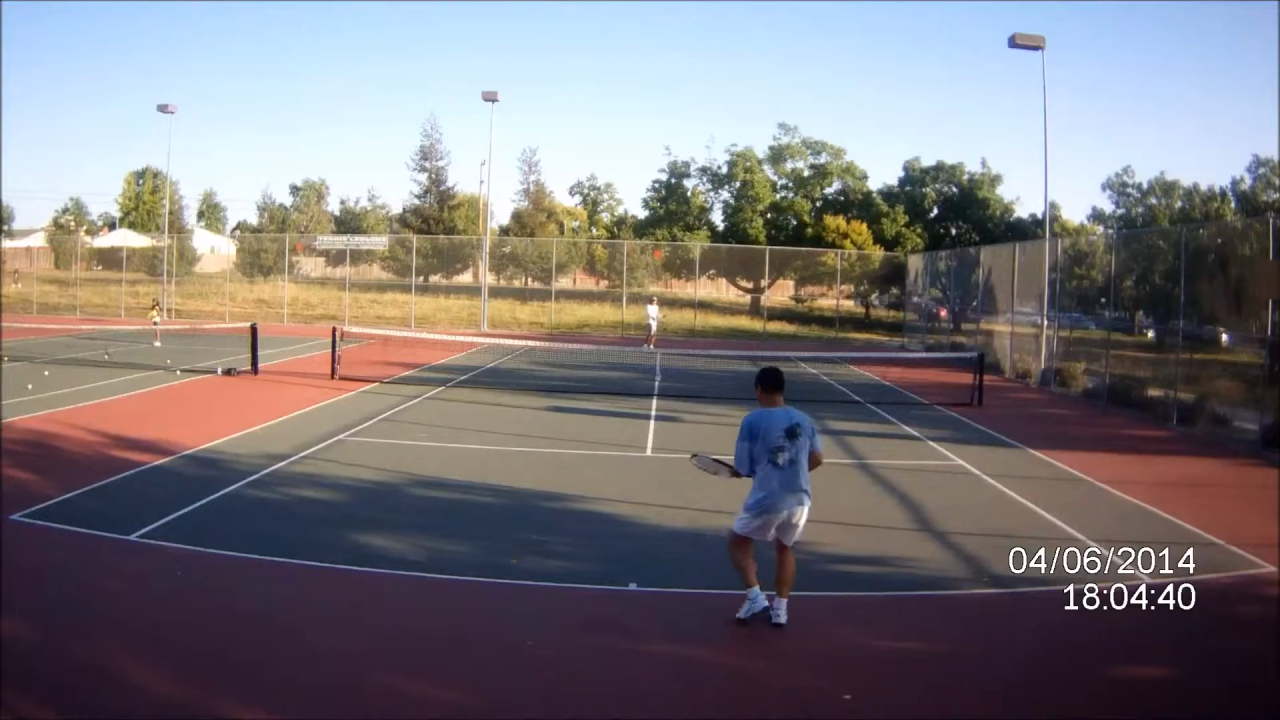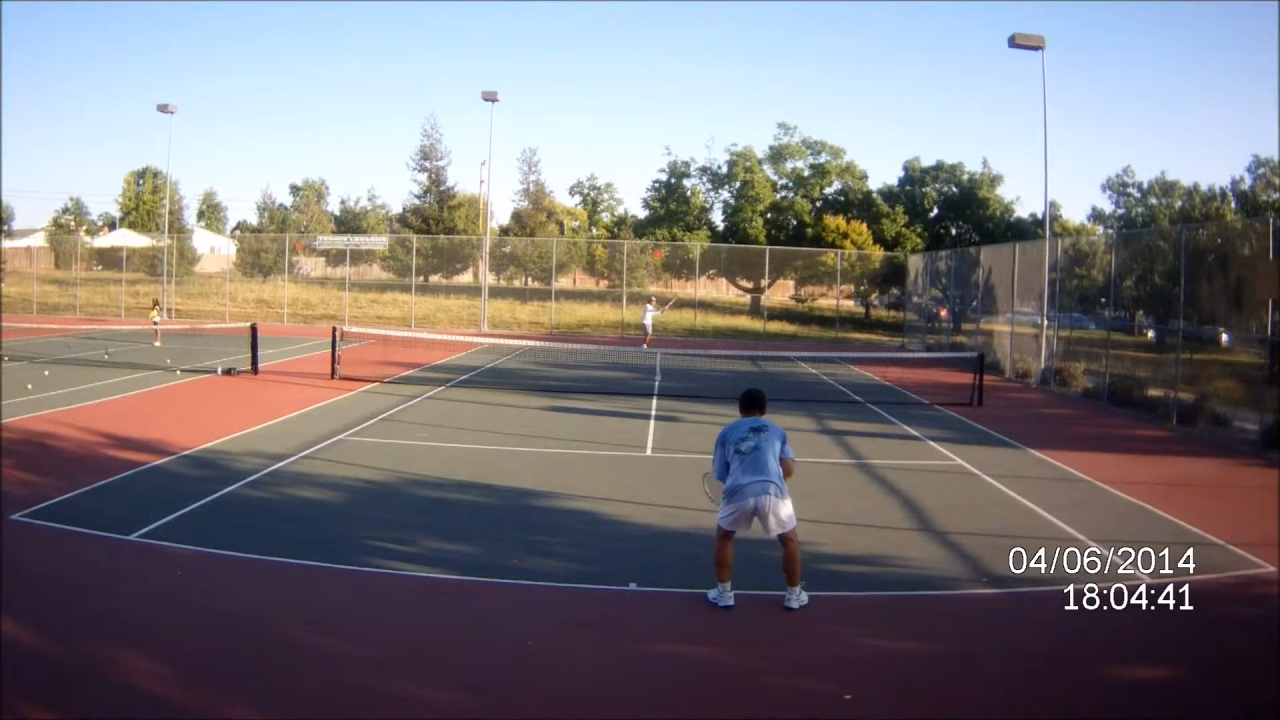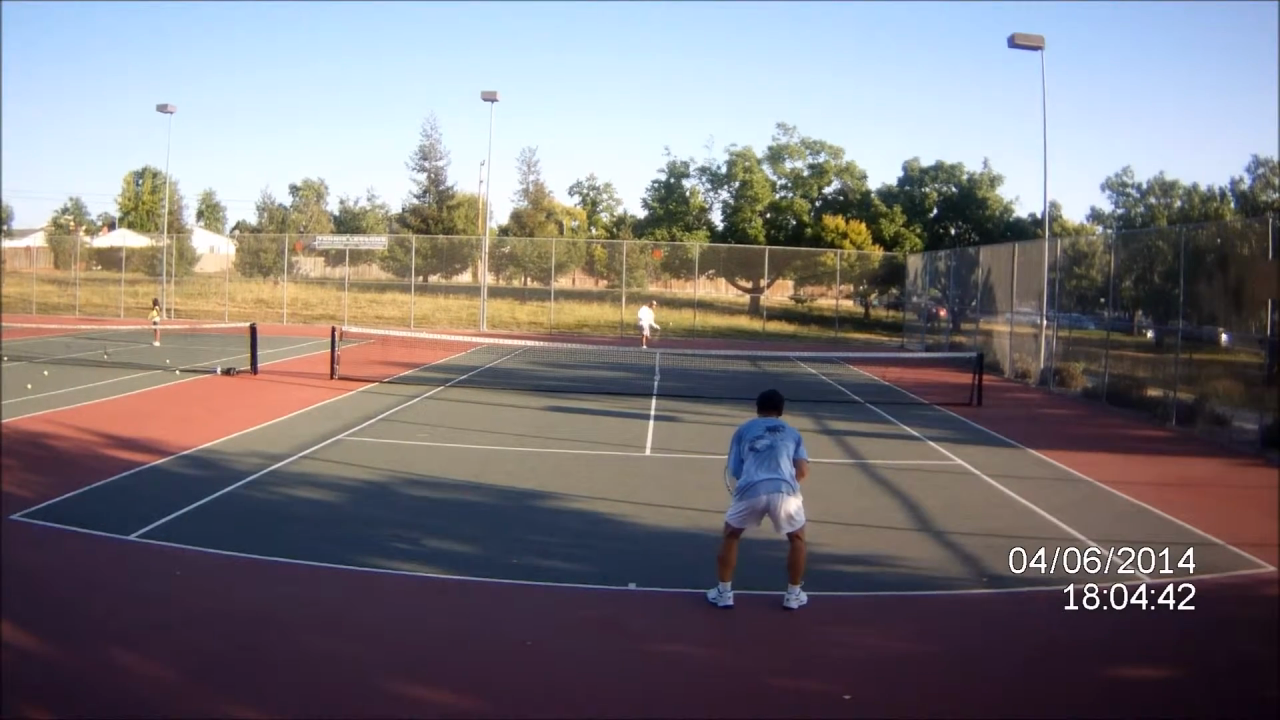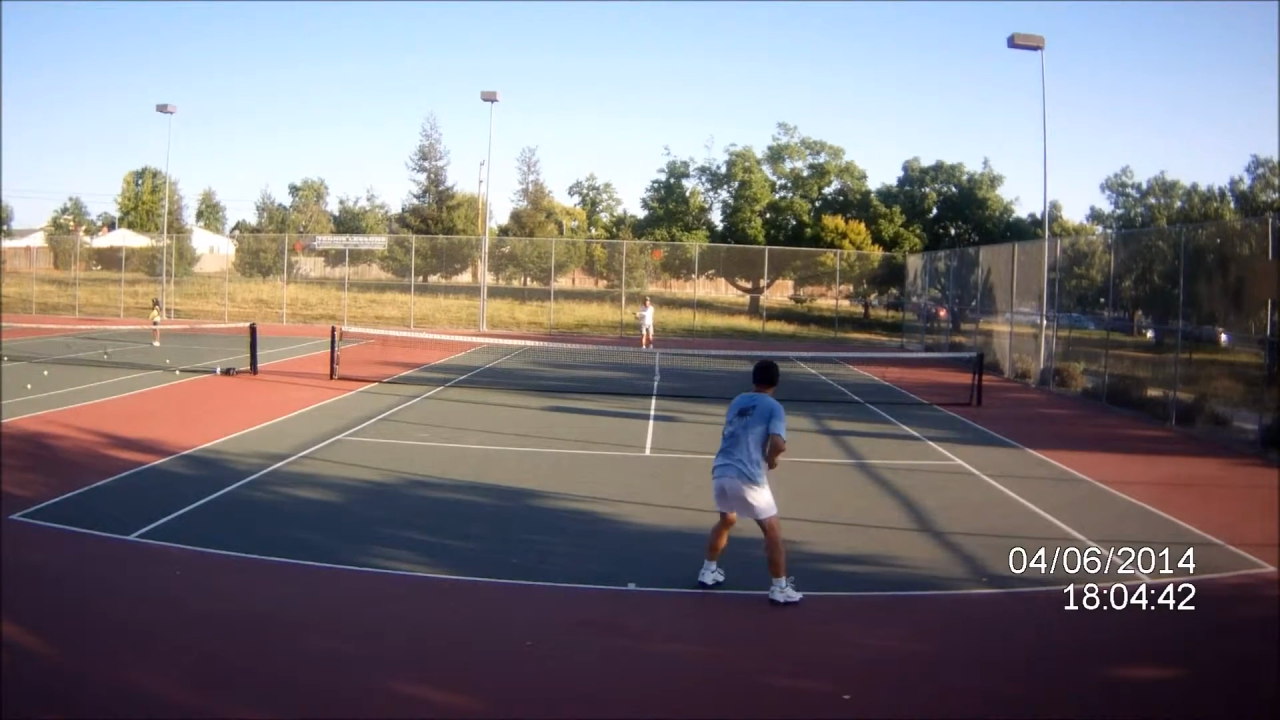
dt=0.7s
person 1, frame 1
left shoulder: (752, 421)
right shoulder: (804, 420)
left elbow: (742, 469)
right elbow: (816, 460)
left hip: (766, 500)
right hip: (799, 499)
left knee: (737, 544)
right knee: (784, 549)
left ankle: (755, 596)
right ankle: (780, 608)
person 1, frame 2
left shoulder: (727, 432)
right shoulder: (777, 430)
left elbow: (720, 475)
right elbow: (789, 469)
left hip: (738, 492)
right hip: (772, 491)
left knee: (723, 537)
right knee: (790, 541)
left ankle: (724, 592)
right ankle: (794, 594)
person 1, frame 3
left shoulder: (743, 430)
right shoulder: (793, 433)
left elbow: (735, 471)
right elbow: (802, 471)
left hip: (751, 490)
right hip: (784, 490)
left knee: (730, 536)
right knee: (797, 539)
left ankle: (724, 592)
right ankle: (793, 594)
person 1, frame 4
left shoulder: (736, 401)
right shoulder: (774, 407)
right elbow: (777, 444)
right wrist: (771, 460)
left hip: (721, 473)
right hip: (747, 478)
left knee: (726, 521)
right knee: (772, 531)
left ankle: (708, 572)
right ankle: (780, 588)
